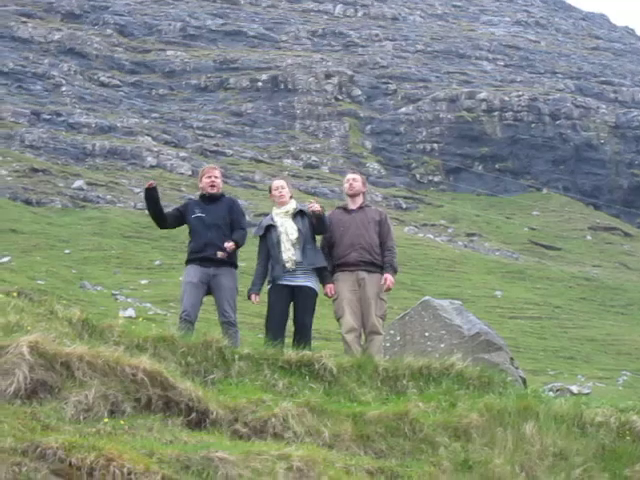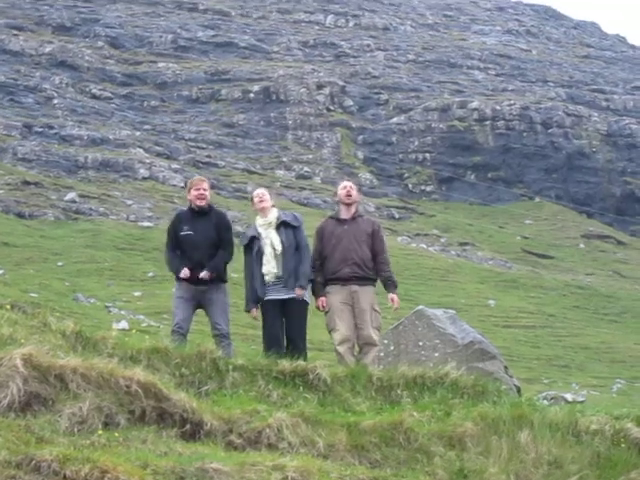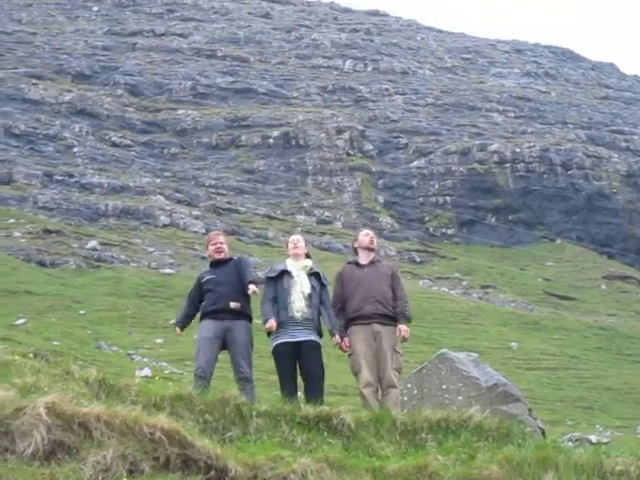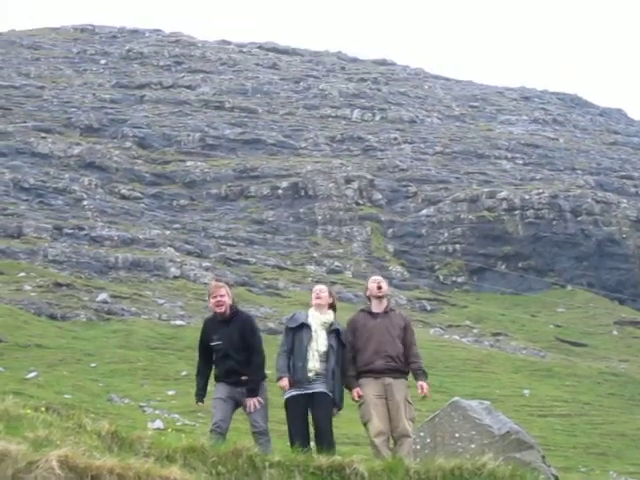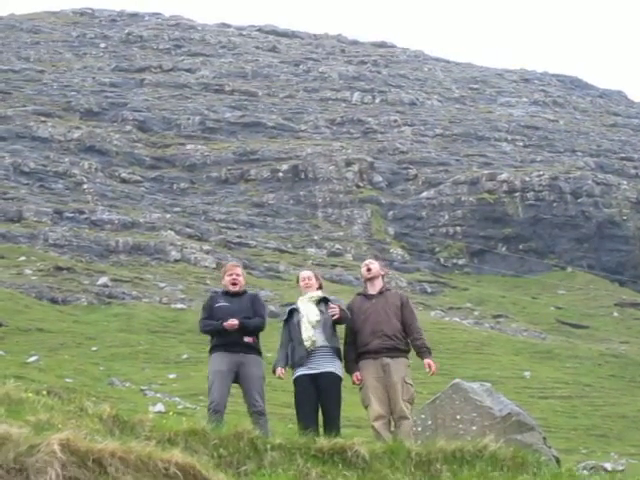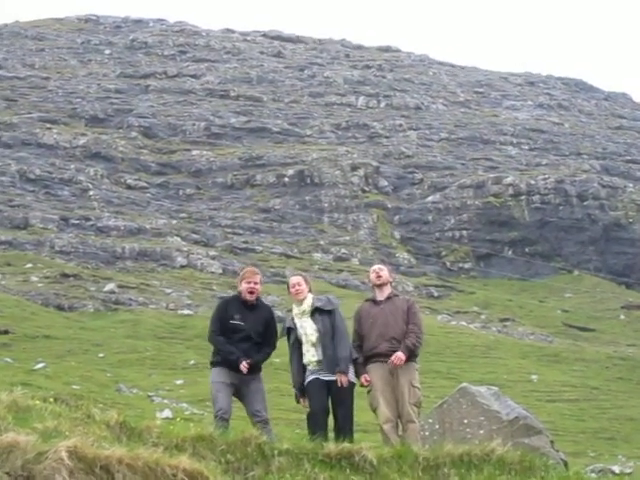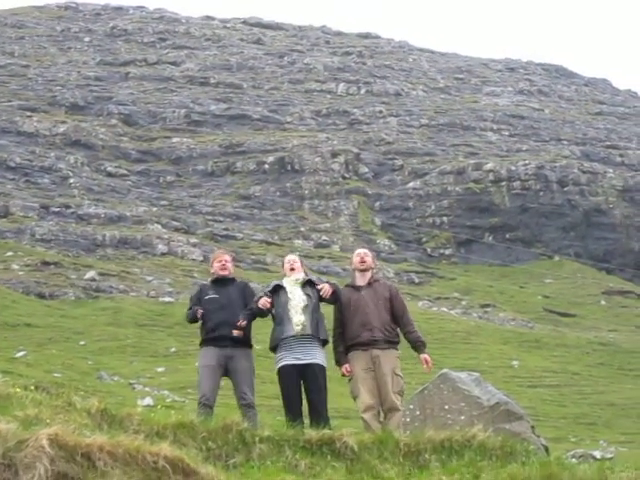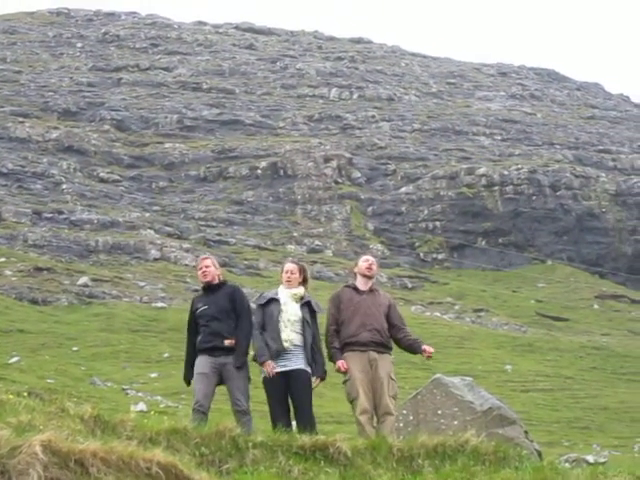
dt=0.5s
person 1, frame 1
left shoulder: (379, 215)
right shoulder: (333, 217)
left elbow: (388, 247)
right elbow: (325, 250)
left wrist: (390, 271)
right wrist: (327, 279)
left hip: (373, 275)
right hip: (344, 275)
left knee: (374, 326)
right knee: (349, 327)
person 1, frame 2
left shoulder: (371, 225)
right shoulder: (325, 227)
left elbow: (381, 260)
right elbow: (317, 262)
left wrist: (391, 288)
right wrist: (318, 292)
left hip: (364, 288)
right hip: (335, 289)
left knee: (369, 338)
right knee: (342, 339)
person 1, frame 3
left shoulder: (389, 269)
right shoulder: (345, 272)
left elbow: (400, 299)
right elbow: (337, 306)
left wrist: (403, 321)
right wrist: (341, 333)
left hip: (387, 328)
right hip: (358, 329)
left knee: (390, 380)
right knee: (366, 381)
person 1, frame 4
left shoulder: (401, 319)
right shoulder: (356, 320)
left elbow: (411, 351)
right elbow: (348, 354)
left wrist: (420, 377)
right wrist: (352, 383)
left hip: (397, 380)
right hip: (369, 381)
left knee: (403, 431)
right knee: (377, 432)
person 1, frame 5
left shoulder: (399, 298)
right shoulder: (354, 304)
left elbow: (413, 329)
right elbow: (350, 339)
left wrist: (425, 354)
right wrist: (352, 368)
left hip: (397, 360)
right hip: (368, 363)
left knee: (402, 411)
right knee: (377, 414)
person 1, frame 6
left shoulder: (406, 303)
right shoulder: (363, 310)
left elbow: (416, 332)
right elbow: (357, 344)
left wrist: (405, 351)
right wrist: (360, 370)
left hip: (404, 365)
right hip: (376, 366)
left knee: (409, 415)
right knee: (385, 418)
person 1, frame 7
left shoulder: (388, 289)
right shoulder: (343, 294)
left elbow: (405, 321)
right elbow: (338, 331)
left wrist: (420, 348)
right wrist: (341, 360)
left hip: (387, 352)
right hip: (359, 355)
left knee: (392, 403)
right knee: (367, 406)
person 1, frame 8
left shoulder: (385, 299)
right shoulder: (340, 296)
left elbow: (398, 330)
right elbow: (331, 330)
left wrist: (419, 347)
right wrist: (336, 356)
left hip: (382, 356)
right hip: (354, 356)
left knee: (386, 407)
right knee: (362, 408)
person 2, frame 1
left shoulder: (231, 204)
right shoulder: (190, 206)
left elbow: (241, 231)
right elbow: (163, 221)
left wrist: (235, 242)
right wrist: (151, 195)
left hip: (224, 268)
right hip: (196, 267)
left knee: (228, 318)
right knee: (187, 315)
person 2, frame 2
left shoulder: (219, 217)
right shoulder: (180, 218)
left elbow: (227, 249)
right elbow: (172, 249)
left wrist: (212, 271)
right wrist: (178, 268)
left hip: (214, 284)
right hip: (186, 283)
left knee: (221, 331)
right knee: (179, 328)
person 2, frame 3
left shoulder: (239, 264)
right shoulder: (204, 276)
left elbow: (249, 274)
right elbow: (193, 303)
left wrist: (252, 283)
right wrist: (181, 322)
left hip: (238, 322)
right hip: (210, 322)
left knee: (244, 373)
right knee: (202, 372)
person 2, frame 4
left shoulder: (245, 320)
right shoulder: (209, 325)
left elbow: (257, 355)
right elbow: (204, 360)
left wrist: (252, 390)
right wrist: (200, 392)
left hip: (252, 384)
right hip: (224, 384)
left knee: (260, 428)
right knee: (218, 427)
person 2, frame 5
left shoulder: (253, 298)
right shoulder: (214, 299)
left elbow: (261, 322)
right elbow: (203, 325)
left wrist: (241, 324)
right wrist: (222, 325)
left hip: (250, 355)
right hip: (221, 354)
left knee: (257, 407)
right knee: (216, 404)
person 2, frame 6
left shoulder: (266, 311)
right shoulder: (226, 304)
left elbow: (270, 344)
right elbow: (214, 336)
left wrist: (253, 362)
right wrist: (237, 359)
left hip: (251, 373)
right hip: (223, 369)
left knee: (260, 417)
right knee: (222, 413)
person 2, frame 7
left shoulder: (243, 287)
right shoulder: (204, 290)
left elbow: (253, 307)
right elbow: (190, 315)
left wrist: (246, 317)
right wrist: (195, 312)
left hip: (240, 348)
right hip: (211, 348)
left knee: (246, 399)
right knee: (206, 398)
person 2, frame 8
left shoulder: (233, 291)
right shoulder: (197, 300)
left elbow: (246, 322)
right elbow: (192, 335)
left wrist: (241, 352)
right wrist: (187, 368)
left hip: (233, 356)
right hip: (206, 357)
left knee: (241, 406)
right knee: (199, 405)
person 3, frame 1
left shoulder: (305, 213)
right shoulder: (268, 224)
left elbow: (321, 230)
right elbow: (263, 259)
left wrist: (319, 215)
right wrist: (255, 288)
left hip: (306, 278)
right hip: (280, 280)
left knee: (303, 323)
right knee: (274, 323)
person 3, frame 2
left shoulder: (290, 221)
right shoulder: (252, 234)
left elbow: (304, 250)
right elbow: (250, 269)
left wrist: (302, 282)
right wrist: (251, 302)
left hip: (294, 290)
right hip: (269, 293)
left knee: (296, 337)
right knee: (272, 337)
person 3, frame 3
left shoulder: (316, 275)
right shoulder: (277, 273)
left elbow: (325, 303)
right elbow: (268, 299)
left wrist: (334, 329)
right wrist: (269, 317)
left hip: (309, 333)
right hip: (283, 333)
left knee: (314, 375)
right knee: (287, 381)
person 3, frame 4
left shoulder: (336, 329)
right shoulder: (297, 321)
left elbow: (338, 364)
right elbow: (284, 351)
left wrist: (337, 398)
right wrist: (283, 375)
left hip: (321, 387)
right hip: (296, 386)
left knee: (324, 429)
right knee: (297, 435)
person 3, frame 5
left shoulder: (329, 303)
right shoulder: (293, 312)
left elbow: (344, 316)
right elbow: (285, 342)
left wrist: (340, 312)
right wrist: (280, 364)
left hip: (328, 361)
right hip: (303, 365)
left knee: (331, 411)
right knee: (305, 414)
person 3, frame 6
left shoulder: (327, 304)
right shoulder: (292, 322)
left elbow: (341, 335)
right elbow: (295, 357)
left wrist: (343, 367)
right wrist: (299, 389)
left hip: (338, 370)
right hip: (314, 373)
left knee: (343, 418)
right knee: (317, 413)
person 3, frame 7
left shoulder: (312, 284)
right shoulder: (276, 289)
left elbow: (333, 298)
left wrist: (331, 288)
right wrist: (260, 302)
left hip: (311, 348)
right hip: (286, 350)
left knee: (317, 401)
right knee: (291, 403)
person 3, frame 8
left shoulder: (307, 303)
right shoulder: (267, 299)
left elbow: (314, 337)
right elbow: (257, 330)
left wrist: (319, 370)
right wrist: (263, 357)
left hip: (299, 360)
right hip: (274, 361)
left knee: (304, 408)
right knee: (278, 413)
